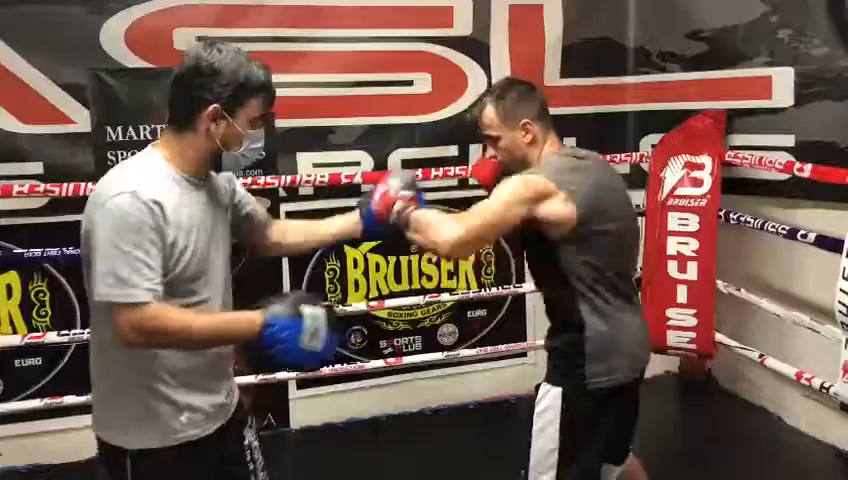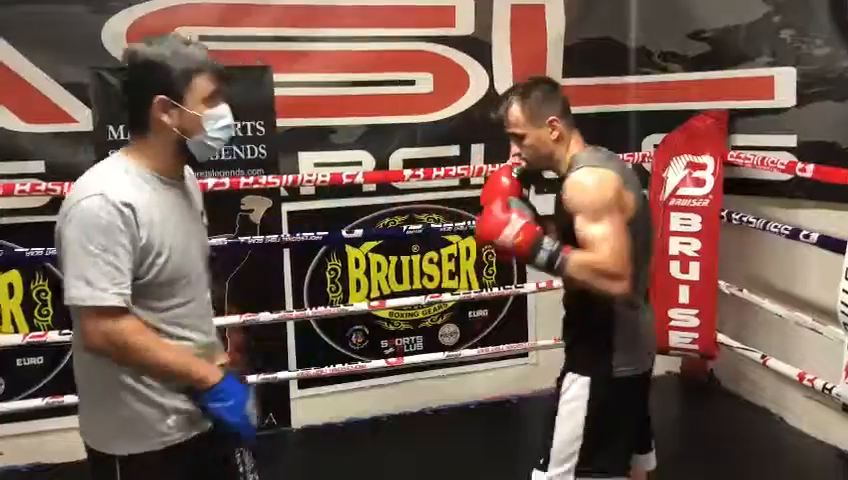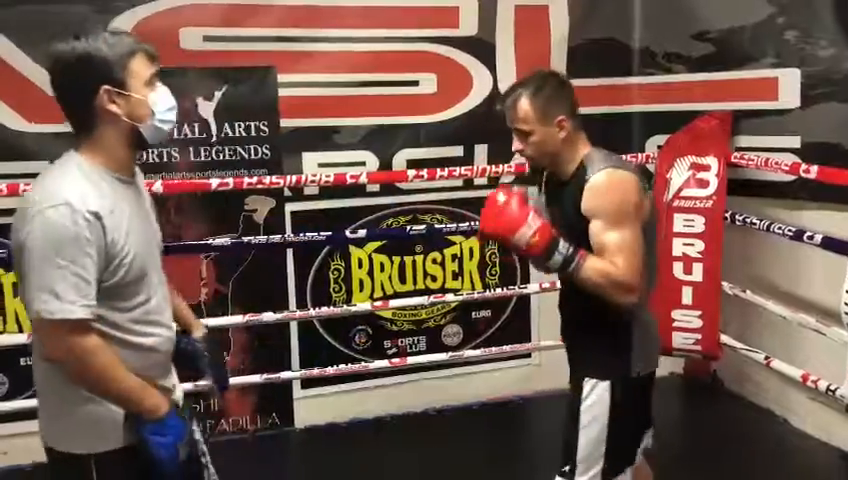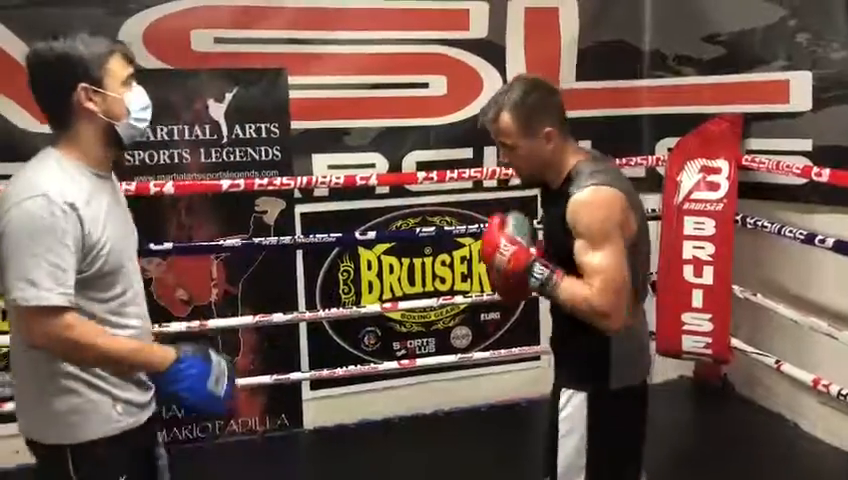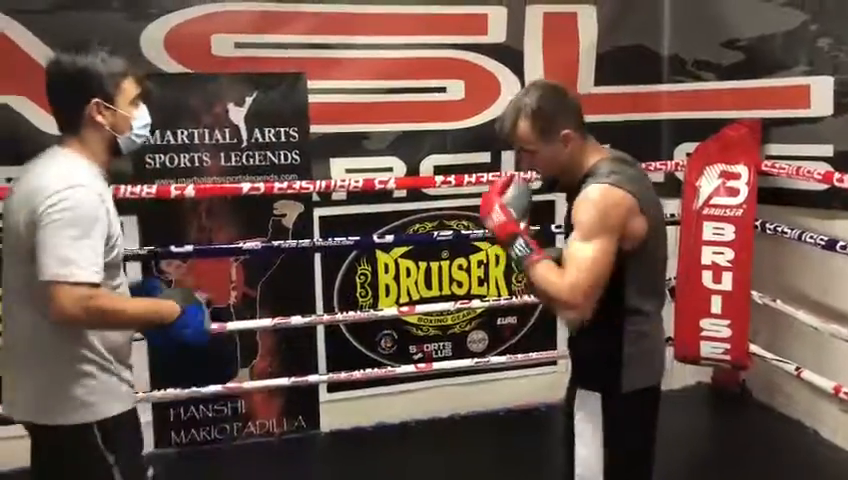
dt=0.3s
person 1, frame 1
left shoulder: (214, 181)
right shoulder: (129, 200)
left elbow: (270, 235)
right elbow: (135, 322)
left wrist: (364, 220)
right wrist: (260, 325)
left hip: (217, 407)
right hip: (151, 430)
person 1, frame 2
left shoulder: (183, 181)
right shoulder: (103, 202)
right elbow: (102, 329)
left wrist: (216, 364)
right wrist: (209, 375)
left hip: (198, 410)
right hip: (139, 435)
person 1, frame 3
left shoulder: (126, 176)
right shoulder: (65, 210)
right elbow: (63, 342)
left wrist: (193, 330)
right wrist: (154, 410)
left hip: (155, 403)
right hip: (102, 434)
person 1, frame 4
left shoulder: (96, 178)
right shoulder: (44, 201)
right elbow: (47, 326)
left wrist: (150, 357)
right wrist: (166, 360)
left hip: (123, 404)
right hip: (84, 421)
person 1, frame 5
left shoulder: (54, 175)
right shoulder: (75, 191)
right elbow: (74, 304)
left wrist: (134, 290)
right wrist: (169, 312)
left hip: (53, 396)
right hip: (82, 399)
person 2, frame 1
left shoulder: (534, 185)
right shoulder: (594, 167)
left elbow: (452, 240)
left wrist: (400, 209)
right wrist: (499, 190)
left hip: (587, 357)
right hip: (625, 341)
person 2, frame 2
left shoulder: (590, 179)
right shoulder: (585, 172)
left elbow: (614, 279)
right elbow: (568, 255)
left wrist: (532, 242)
right wrist: (513, 221)
left hip: (605, 352)
right hip: (622, 345)
person 2, frame 3
left shoulder: (609, 182)
right shoulder: (554, 178)
left elbow: (626, 287)
right elbow: (555, 257)
left wrist: (545, 243)
right wrist: (520, 235)
left hip: (614, 354)
right hip: (595, 345)
person 2, frame 4
left shoulder: (594, 198)
right shoulder: (579, 170)
left elbow: (610, 311)
left wrist: (530, 268)
right wrist: (523, 268)
left hip: (600, 366)
right hip: (610, 357)
person 2, frame 5
left shoulder: (602, 197)
right shoulder: (613, 166)
left elbow: (573, 302)
left wrist: (514, 237)
right wrist: (556, 263)
left hip: (615, 366)
right hip: (621, 354)
